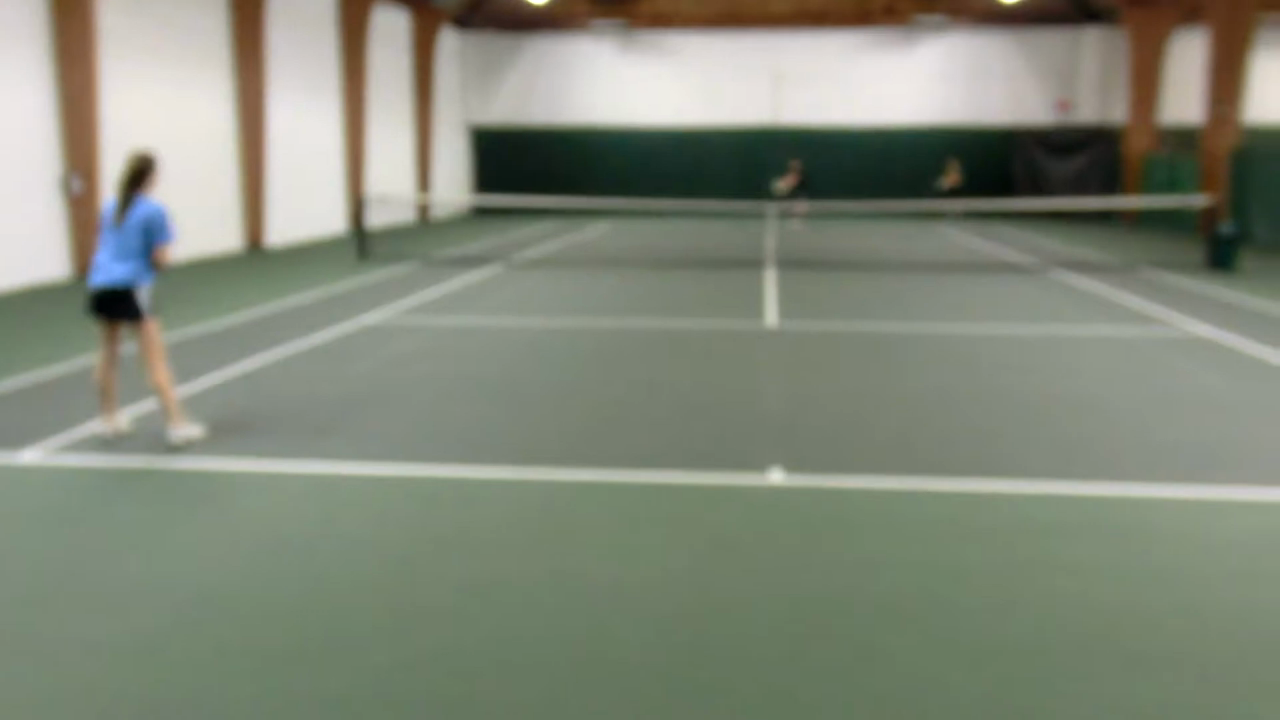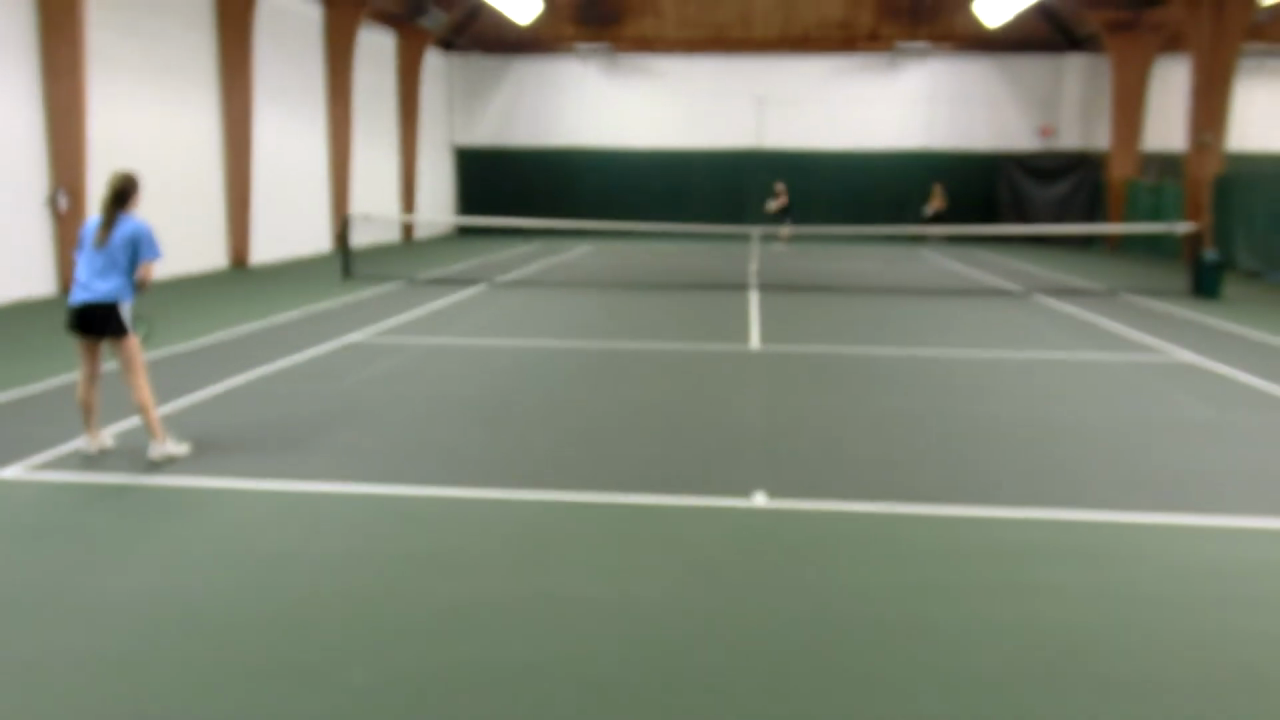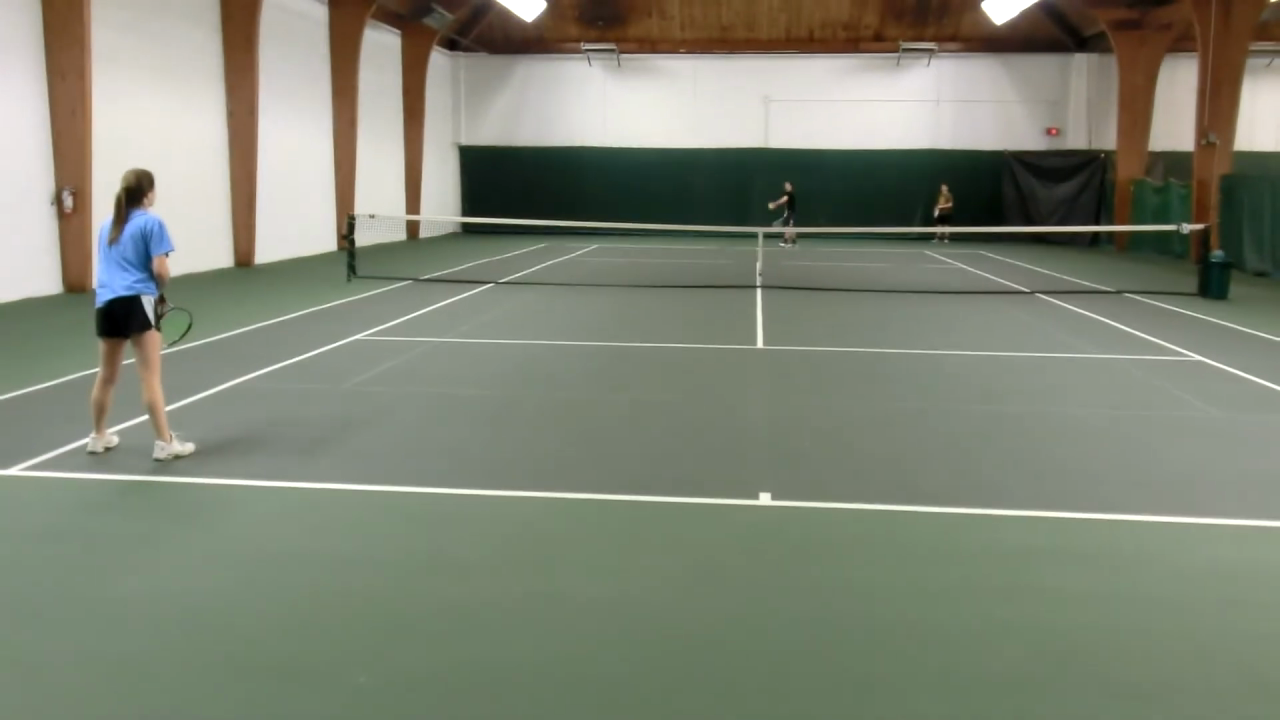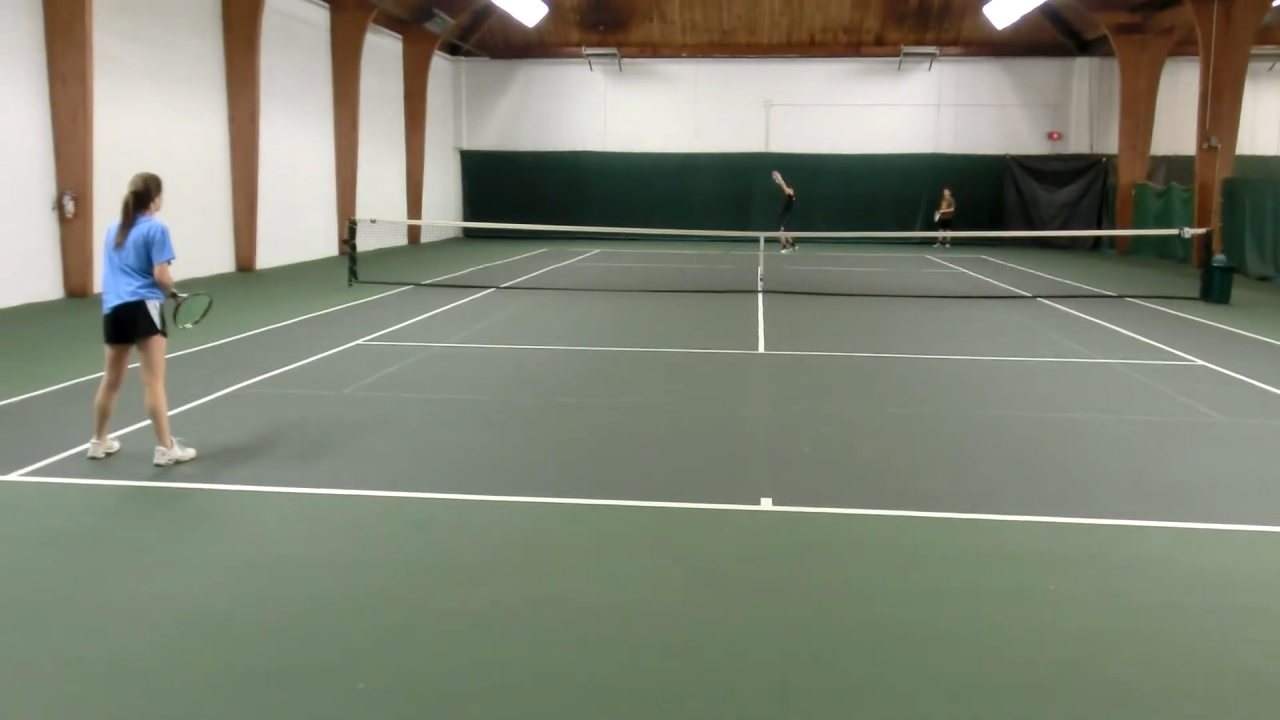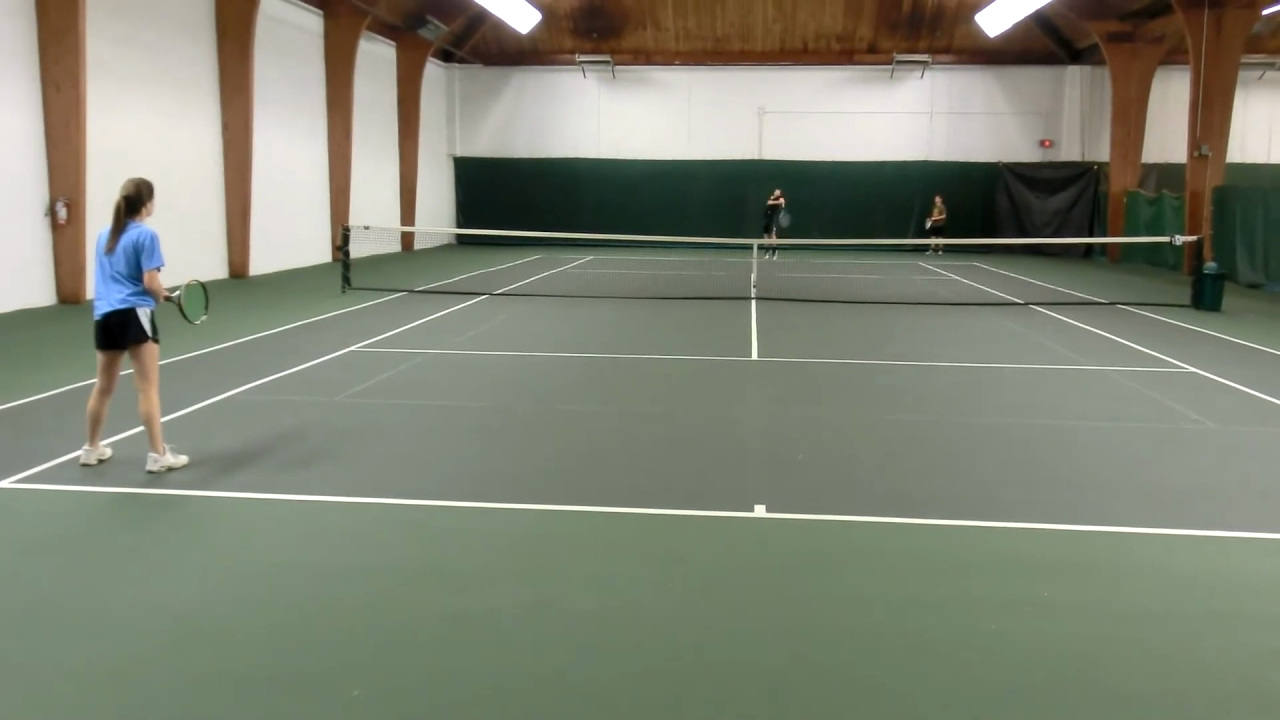
dt=0.5s
person 1, frame 1
left shoulder: (110, 207)
right shoulder: (153, 211)
left elbow: (104, 246)
right elbow: (160, 259)
right wrist: (151, 264)
left hip: (101, 285)
right hip: (131, 287)
left knee: (108, 354)
right knee: (155, 359)
left ankle: (110, 419)
right ankle: (177, 424)
person 1, frame 2
left shoulder: (90, 225)
right shoulder: (138, 229)
left elbow: (80, 263)
right elbow: (144, 277)
left hip: (80, 304)
right hip: (112, 305)
left knee: (89, 373)
right knee: (136, 376)
left ankle: (92, 437)
right ankle: (158, 441)
person 1, frame 3
left shoulder: (107, 225)
right shoulder: (151, 223)
right elbow: (159, 270)
right wrist: (160, 290)
left hip: (106, 303)
right hip: (135, 301)
left knee: (106, 374)
right knee: (150, 375)
left ankle: (98, 436)
right ankle: (164, 442)
person 1, frame 4
left shoulder: (114, 229)
right shoulder: (155, 229)
right elbow: (161, 276)
right wrist: (170, 292)
left hip: (113, 309)
right hip: (142, 307)
left knee: (111, 379)
right knee: (153, 381)
left ankle: (99, 441)
right ankle: (165, 447)
person 1, frame 5
left shoulder: (105, 235)
right shoulder: (145, 235)
right elbow: (150, 283)
right wrist: (163, 295)
left hip: (104, 315)
right hip: (133, 314)
left knee: (103, 386)
right knee: (147, 388)
left ankle: (91, 448)
right ankle: (158, 454)
